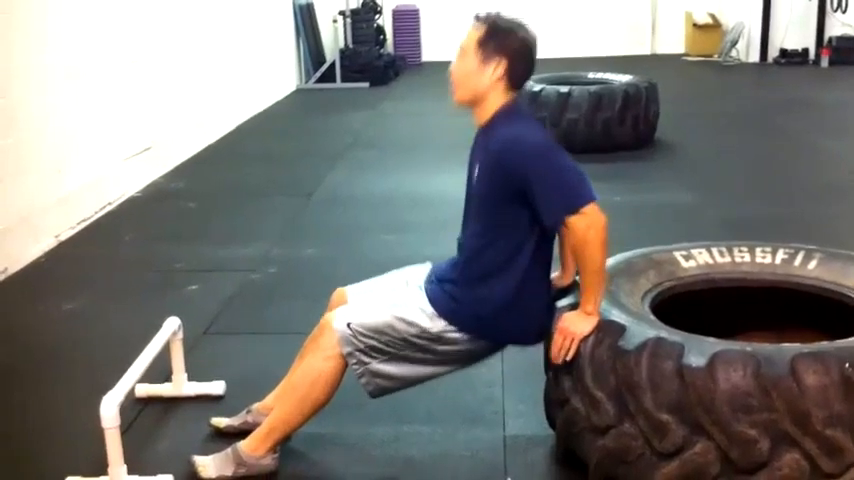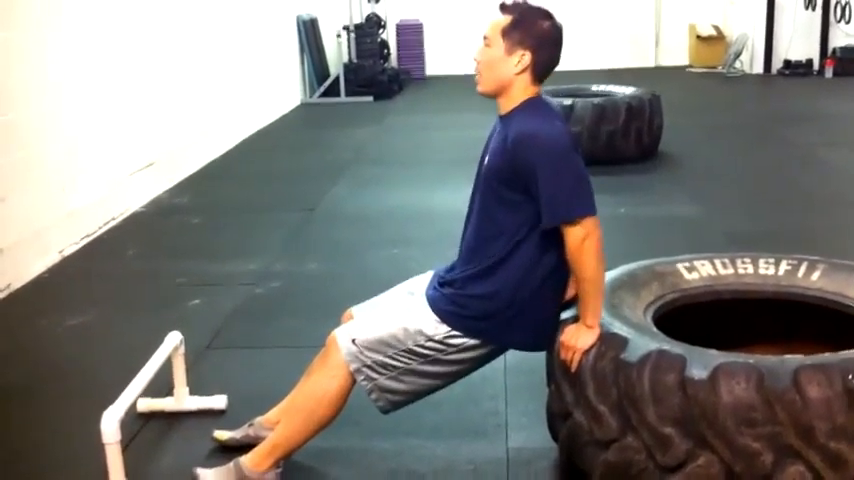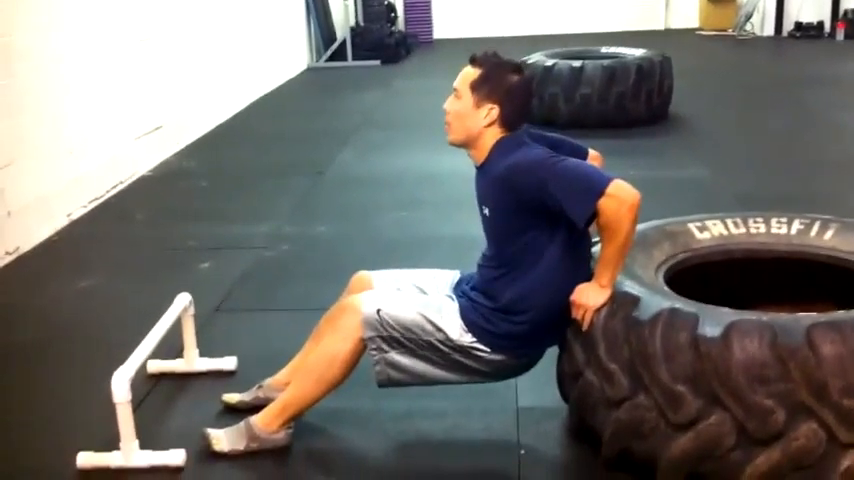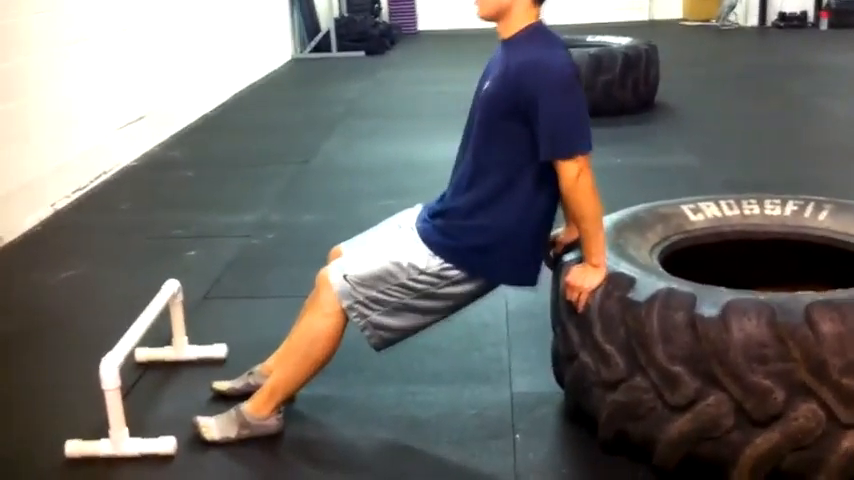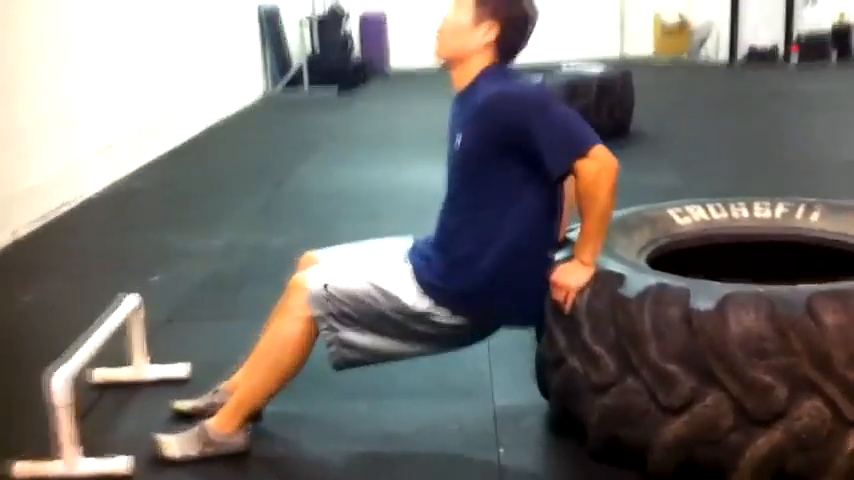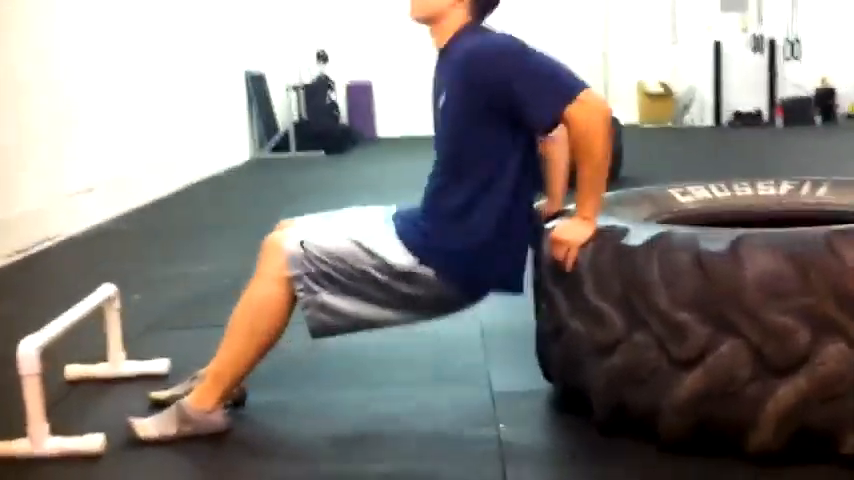
dt=0.7s
person 1, frame 1
left shoulder: (517, 143)
right shoulder: (502, 131)
left elbow: (589, 219)
right elbow: (565, 201)
left wrist: (587, 312)
right wrist: (564, 273)
left hip: (474, 312)
right hip: (460, 283)
left knee: (337, 331)
right knee: (343, 300)
right ankle: (266, 412)
person 1, frame 2
left shoulder: (538, 137)
right shoulder: (519, 123)
left elbow: (583, 229)
right elbow: (558, 222)
left wrist: (588, 323)
right wrist: (555, 285)
left hip: (477, 313)
right hip: (463, 286)
left knee: (345, 347)
right knee: (352, 324)
right ankle: (270, 424)
person 1, frame 3
left shoulder: (521, 168)
right shoulder: (512, 151)
left elbow: (624, 200)
right elbow: (592, 160)
left wrist: (601, 284)
right wrist: (569, 256)
left hip: (498, 330)
right hip: (482, 294)
left knee: (358, 312)
right knee: (362, 285)
left ankle: (267, 425)
right ankle: (279, 387)
person 1, frame 4
left shoulder: (542, 64)
right shoulder: (518, 49)
left elbow: (574, 166)
right elbow: (564, 152)
left wrist: (593, 263)
right wrist: (571, 231)
left hip: (467, 248)
right hip: (448, 220)
left knee: (335, 287)
right knee: (341, 261)
left ankle: (258, 411)
right ankle: (272, 372)
person 1, frame 5
left shoulder: (506, 101)
right shoulder: (479, 96)
left elbow: (598, 165)
right elbow: (559, 161)
left wrist: (582, 262)
right wrist: (546, 241)
left hip: (459, 292)
right hip: (440, 263)
left knee: (306, 292)
right knee: (312, 265)
left ankle: (224, 427)
right ankle: (238, 390)
person 1, frame 6
left shoulder: (488, 56)
right shoulder: (462, 55)
left elbow: (589, 111)
right elbow: (548, 123)
left wrist: (584, 217)
right wrist: (552, 202)
left hip: (446, 255)
right hip: (432, 231)
left knee: (283, 255)
right knee: (287, 242)
left ankle: (202, 405)
right ankle: (217, 378)
